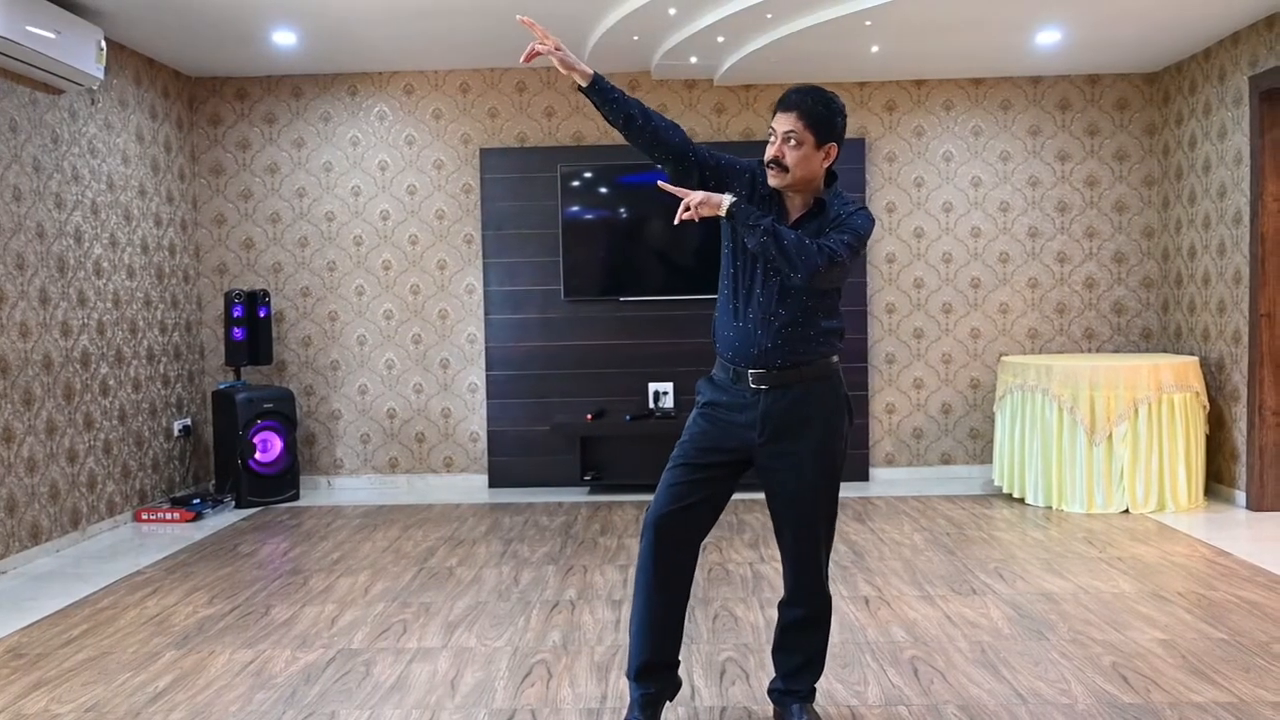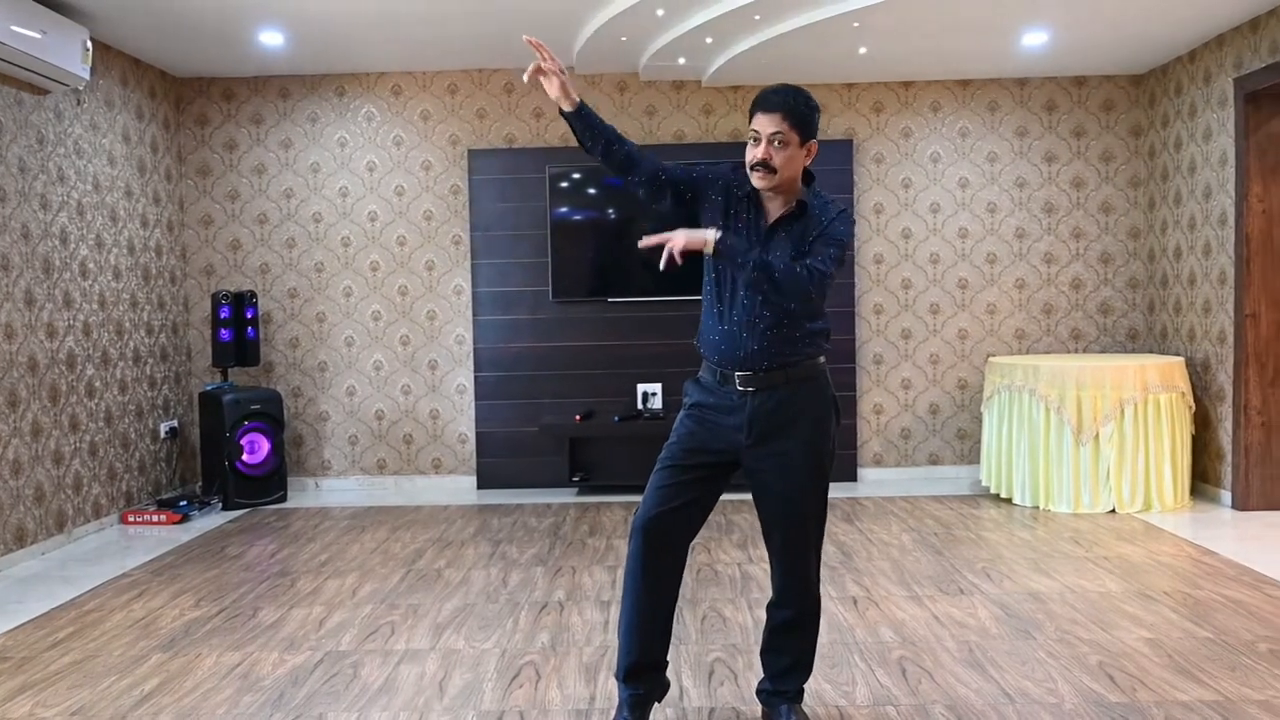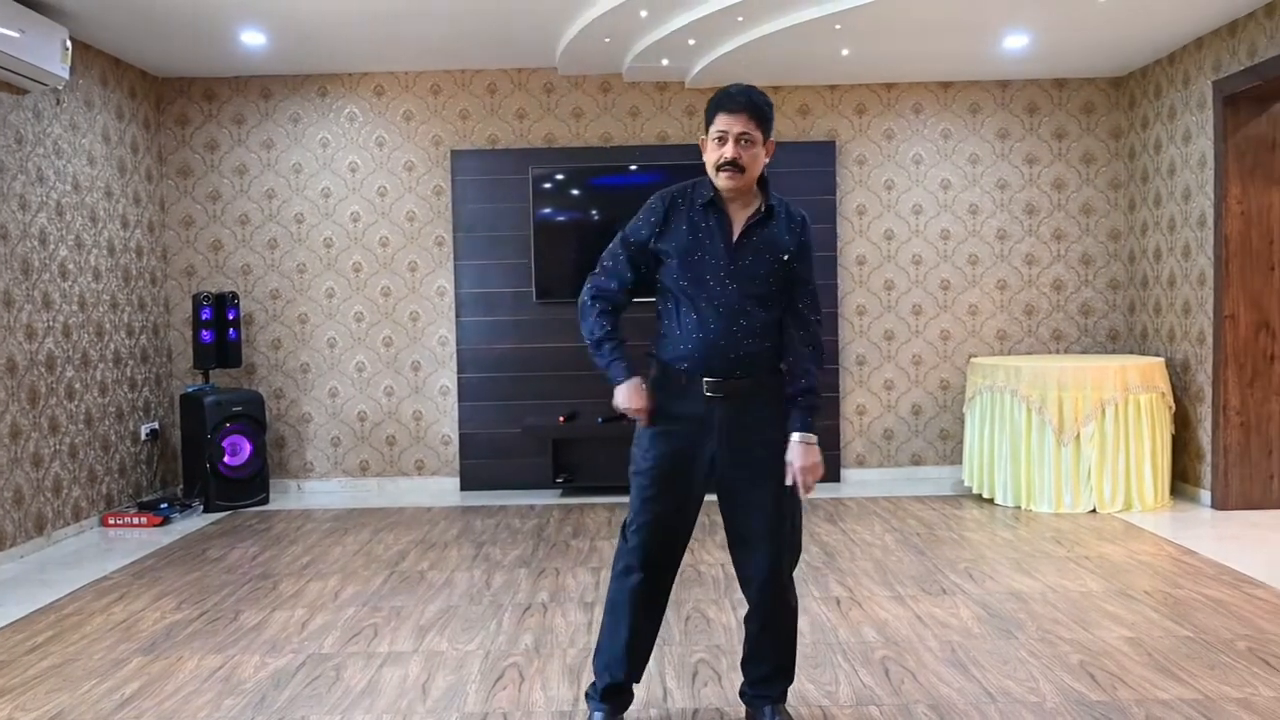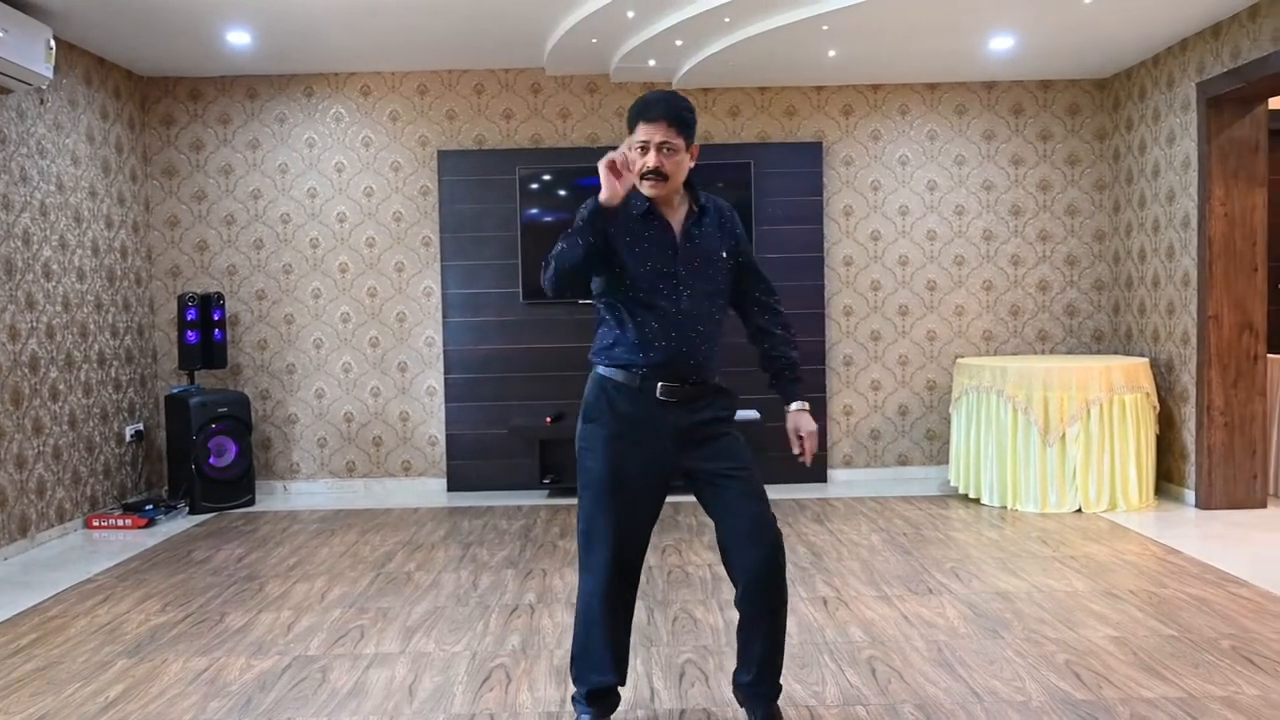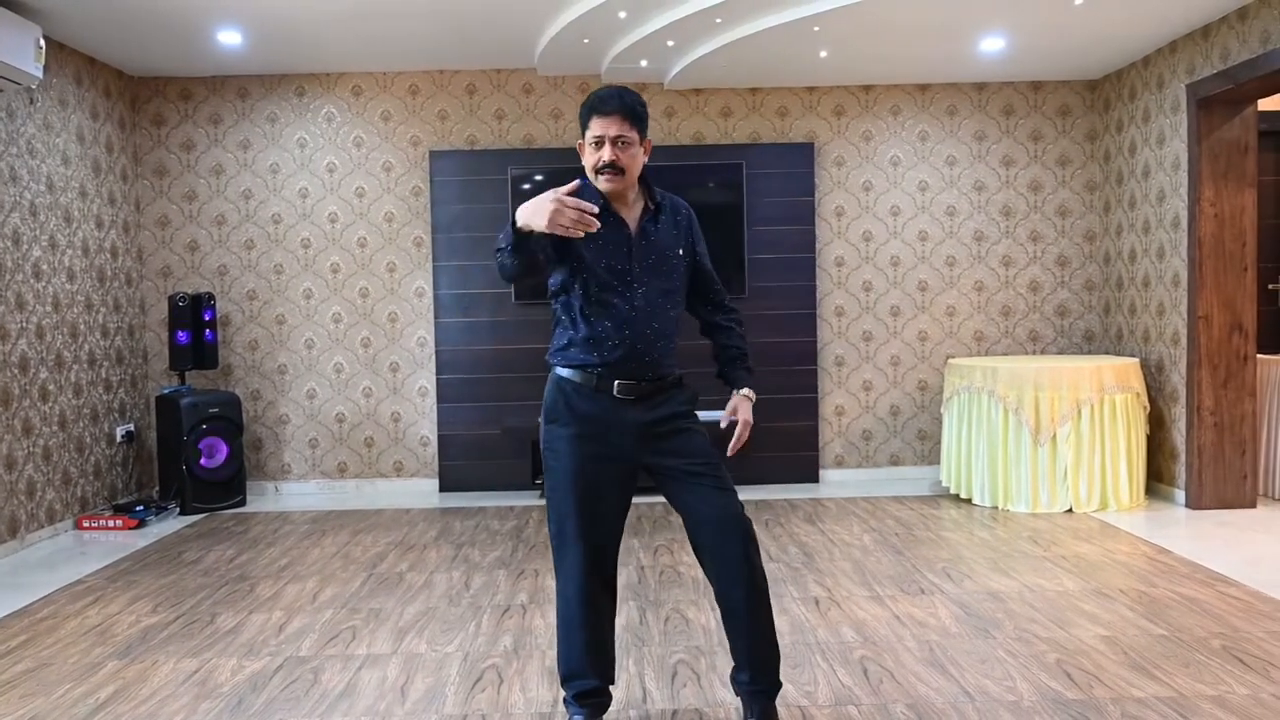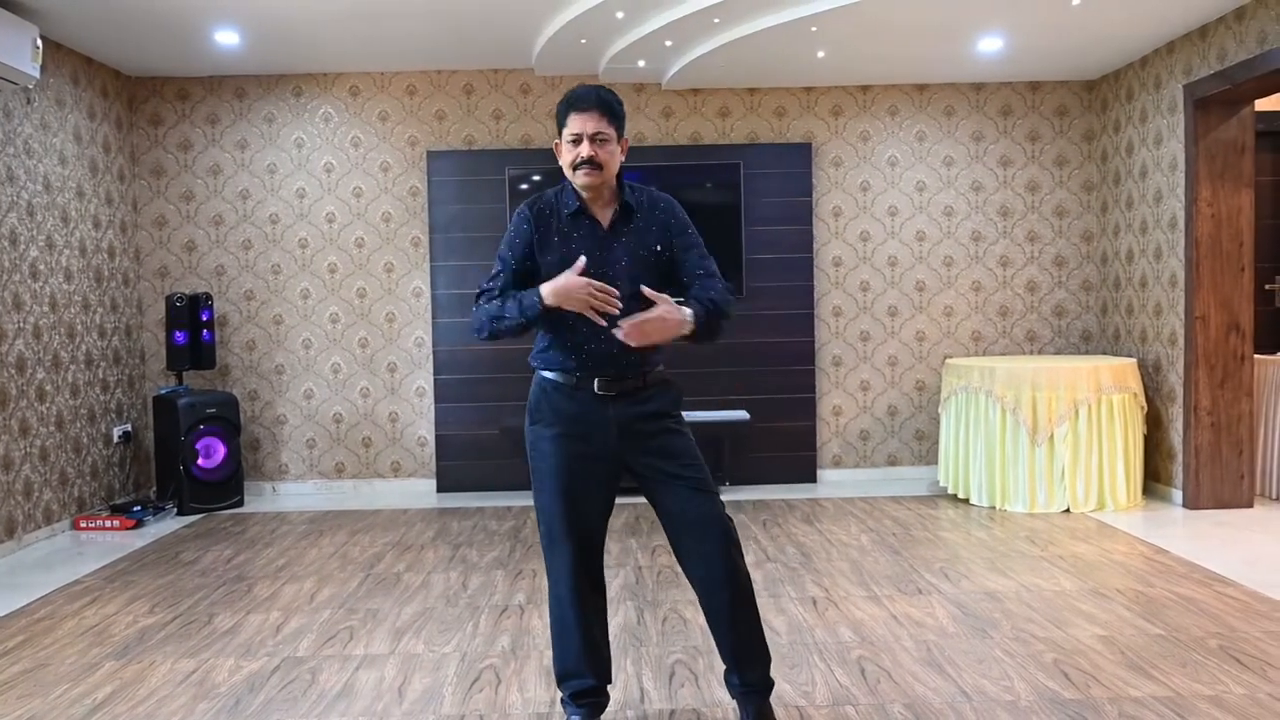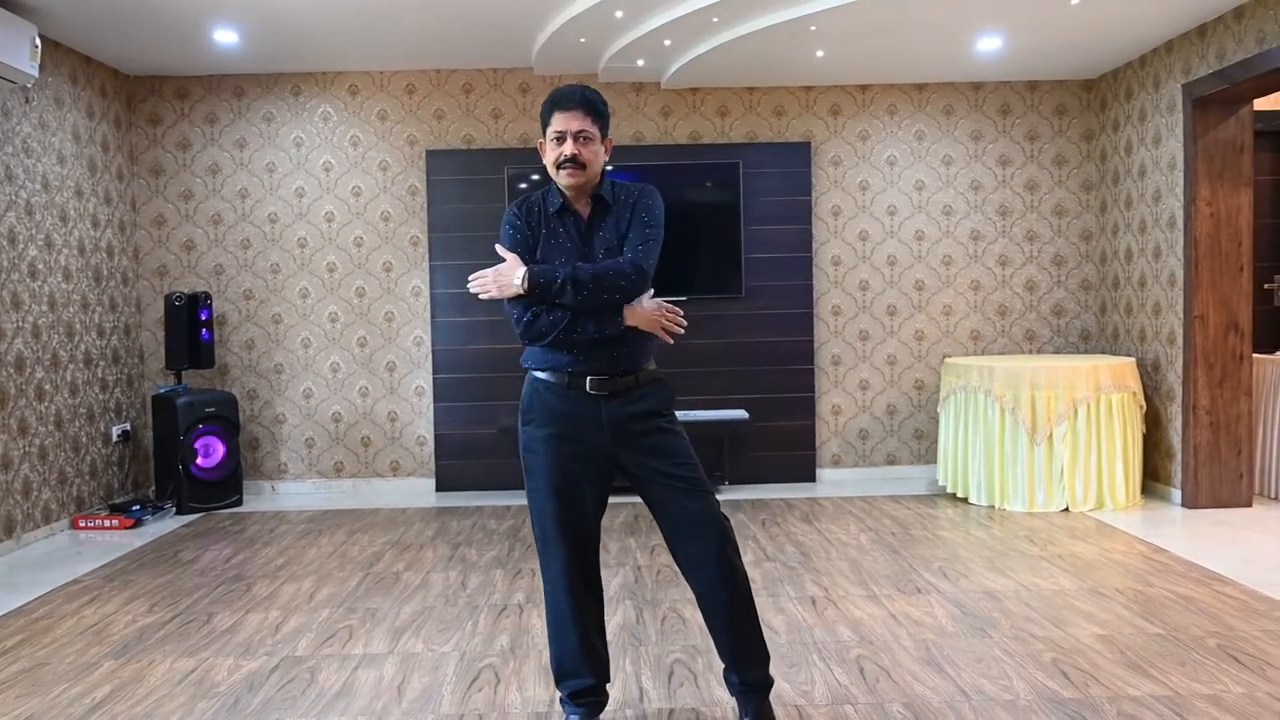
dt=0.3s
person 1, frame 1
left shoulder: (850, 220)
right shoulder: (745, 183)
left elbow: (805, 265)
right elbow: (662, 139)
left wrist: (731, 210)
right wrist: (582, 74)
left hip: (804, 402)
right hip: (728, 392)
left knee: (805, 553)
right knee: (666, 527)
person 1, frame 2
left shoulder: (831, 223)
right shoulder: (720, 189)
left elbow: (804, 287)
right elbow: (635, 168)
left wrist: (715, 241)
right wrist: (571, 105)
left hip: (793, 404)
right hip: (713, 395)
left knee: (794, 554)
right knee: (655, 529)
person 1, frame 3
left shoulder: (792, 228)
right shoulder: (668, 209)
left elbow: (804, 336)
right elbow: (603, 291)
left wrist: (802, 431)
right wrist: (621, 372)
left hip: (765, 412)
right hip: (676, 408)
left knee: (768, 563)
right knee: (643, 552)
person 1, frame 4
left shoulder: (721, 219)
right shoulder: (606, 218)
left elbow: (763, 310)
right elbow: (557, 281)
left wrist: (795, 398)
right wrist: (604, 204)
left hip: (703, 408)
right hip: (621, 408)
left knee: (759, 545)
right knee: (609, 559)
person 1, frame 5
left shoulder: (677, 216)
right shoulder: (566, 214)
left elbow: (715, 306)
right elbow: (514, 268)
left wrist: (740, 384)
right wrist: (525, 221)
left hip: (664, 404)
right hip: (582, 408)
left knee: (731, 539)
right knee: (583, 560)
person 1, frame 6
left shoulder: (659, 211)
right shoulder: (537, 218)
left elbow: (714, 293)
right elbow: (486, 317)
left wrist: (687, 319)
right wrist: (548, 296)
left hip: (646, 402)
right hip: (564, 408)
left knee: (711, 540)
right knee: (572, 558)
person 1, frame 7
left shoulder: (641, 202)
right shoulder: (525, 218)
left elbow: (632, 274)
right elbow: (531, 323)
left wrist: (536, 279)
right wrist: (625, 314)
left hip: (638, 400)
right hip: (557, 406)
left knee: (707, 538)
right knee: (567, 557)
